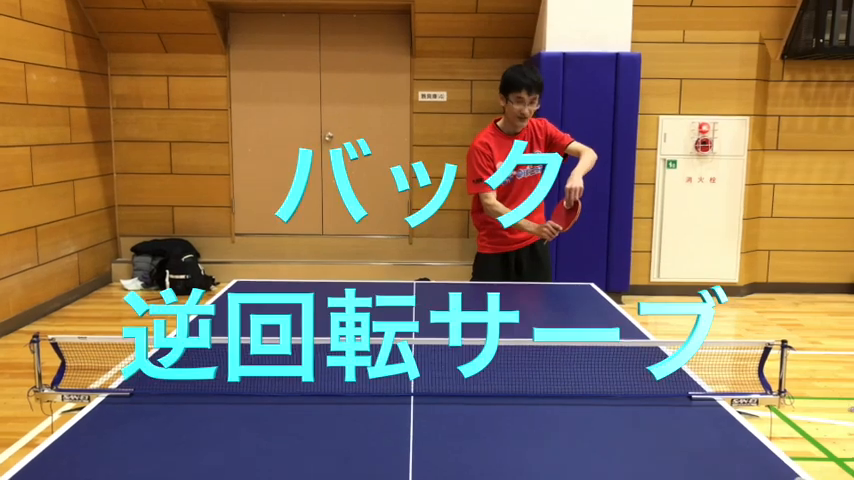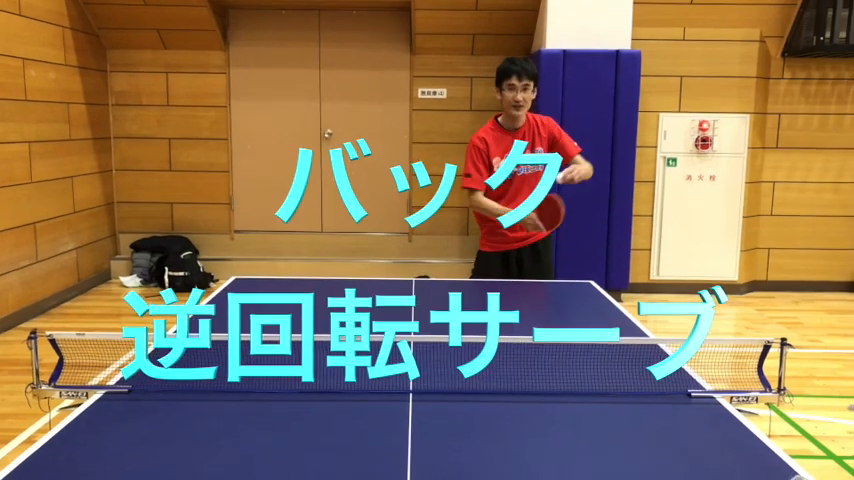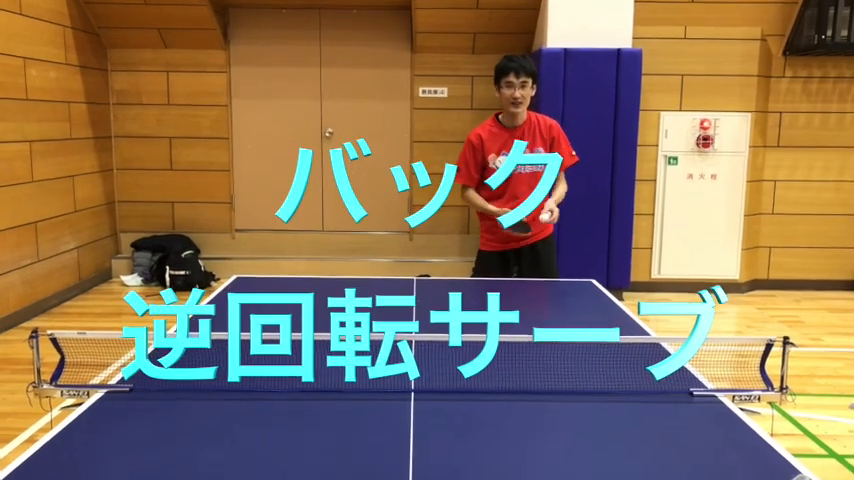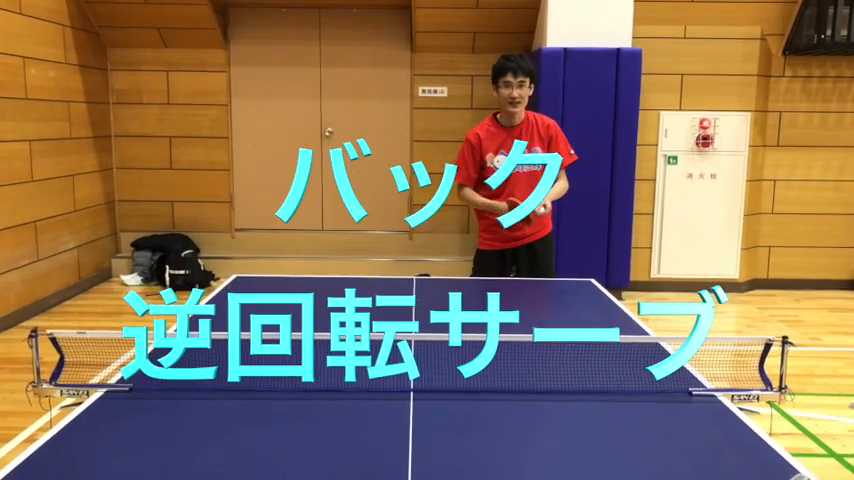
dt=0.4s
person 1, frame 1
left shoulder: (541, 130)
right shoulder: (483, 145)
left elbow: (588, 154)
right elbow: (489, 203)
left wrist: (576, 175)
right wrist: (533, 228)
left hip: (534, 243)
right hip: (494, 246)
person 1, frame 2
left shoulder: (545, 127)
right shoulder: (482, 141)
left elbow: (586, 168)
right elbow: (476, 199)
left wrist: (577, 171)
left hip: (537, 240)
right hip: (496, 243)
person 1, frame 3
left shoulder: (549, 129)
right shoulder: (479, 137)
left elbow: (560, 181)
right elbow: (467, 190)
left wrist: (552, 202)
right wrist: (496, 213)
left hip: (539, 238)
right hip: (495, 240)
person 1, frame 4
left shoulder: (547, 128)
right shoulder: (478, 137)
left elbow: (562, 180)
right elbow: (464, 190)
left wrist: (548, 198)
right wrist: (495, 207)
left hip: (537, 236)
right hip: (493, 239)
